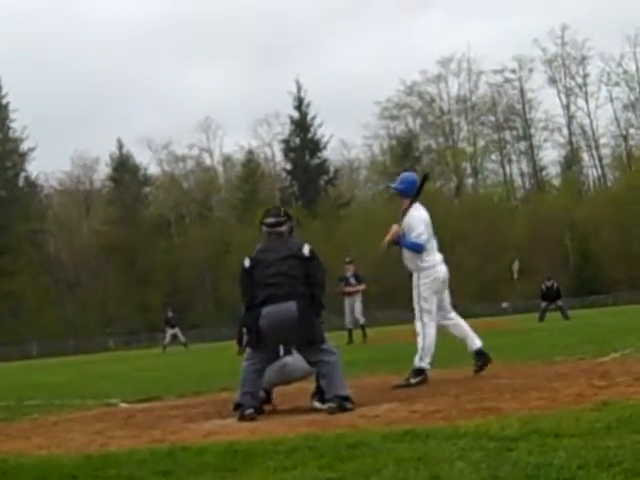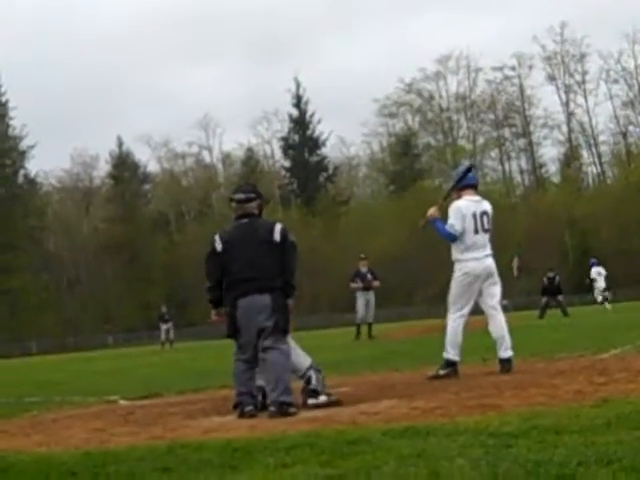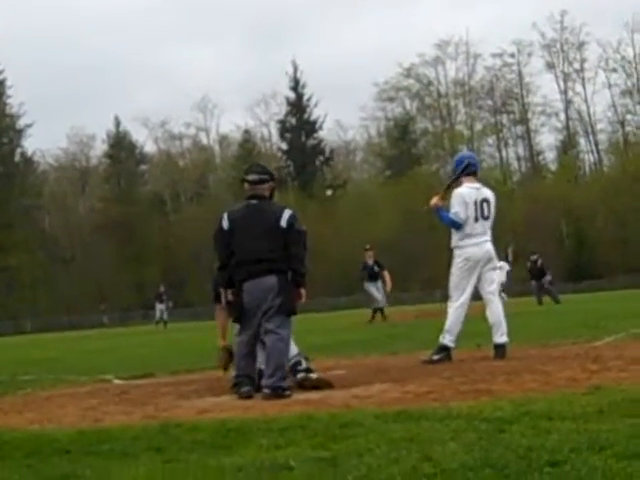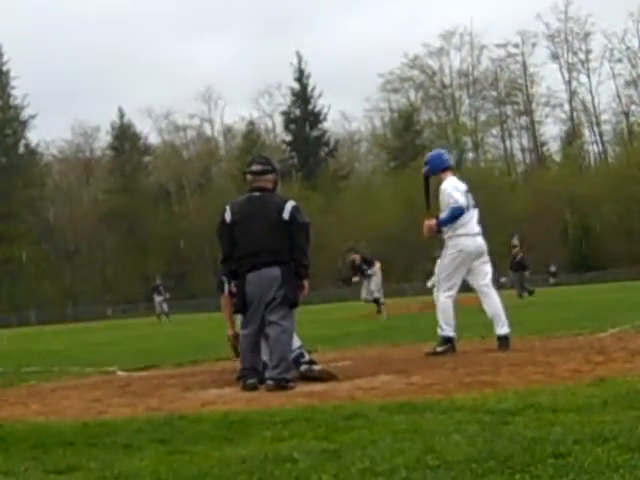
dt=0.7s
person 1, frame 1
left shoulder: (252, 257)
right shoulder: (303, 249)
left elbow: (247, 293)
right elbow: (317, 284)
left wrist: (251, 320)
right wrist: (315, 313)
left hip: (264, 313)
right hip: (296, 309)
left knee: (254, 360)
right knee: (324, 354)
left ankle: (247, 406)
right ankle: (338, 398)
person 1, frame 2
left shoulder: (222, 238)
right shoulder: (276, 230)
left elbow: (214, 275)
right elbow: (289, 266)
left wrist: (217, 304)
right wrist: (288, 294)
left hip: (241, 303)
right hip: (271, 298)
left knee: (244, 354)
right knee: (275, 349)
left ankle: (245, 403)
right ankle: (279, 402)
person 1, frame 3
left shoulder: (229, 217)
right shoulder: (284, 215)
left elbow: (223, 255)
right elbow: (296, 252)
left wrist: (227, 285)
right wrist: (299, 283)
left hip: (245, 284)
right hip: (275, 281)
left knee: (245, 334)
right knee: (276, 332)
left ankle: (244, 383)
right ankle: (274, 384)
person 1, frame 4
left shoulder: (232, 210)
right shoulder: (287, 206)
left elbow: (227, 248)
right elbow: (299, 245)
left wrist: (232, 277)
right wrist: (302, 274)
left hip: (248, 276)
right hip: (279, 273)
left knee: (249, 327)
right knee: (279, 324)
left ankle: (249, 376)
right ankle: (279, 376)
person 2, frame 1
left shoulder: (414, 216)
right shoulder: (416, 212)
left elbow: (417, 247)
right elbow: (415, 240)
left wrist: (398, 238)
right wrist: (394, 238)
left hip: (427, 273)
right hip: (437, 269)
left knee: (425, 321)
right knee: (446, 315)
left ankle: (420, 371)
right ankle: (479, 351)
person 2, frame 2
left shoulder: (458, 206)
right shoulder: (487, 205)
left elbow: (451, 235)
left wrist: (434, 219)
left hip: (467, 266)
right hip: (487, 263)
left knee: (456, 315)
right knee: (494, 311)
left ankle: (450, 363)
right ankle: (506, 358)
person 2, frame 3
left shoulder: (460, 193)
right shoulder: (488, 193)
left elbow: (456, 223)
right elbow: (487, 221)
left wrist: (439, 209)
left hip: (467, 252)
right hip: (487, 248)
left knee: (458, 300)
right knee: (492, 296)
left ankle: (445, 347)
right ankle: (500, 344)
person 2, frame 4
left shoulder: (448, 185)
right shoulder: (460, 184)
left elbow: (458, 209)
left wrist: (437, 223)
right wrist: (438, 226)
left hip: (459, 243)
right hip: (477, 241)
left knee: (444, 291)
right knee: (486, 288)
left ankle: (447, 339)
right ankle: (503, 335)
